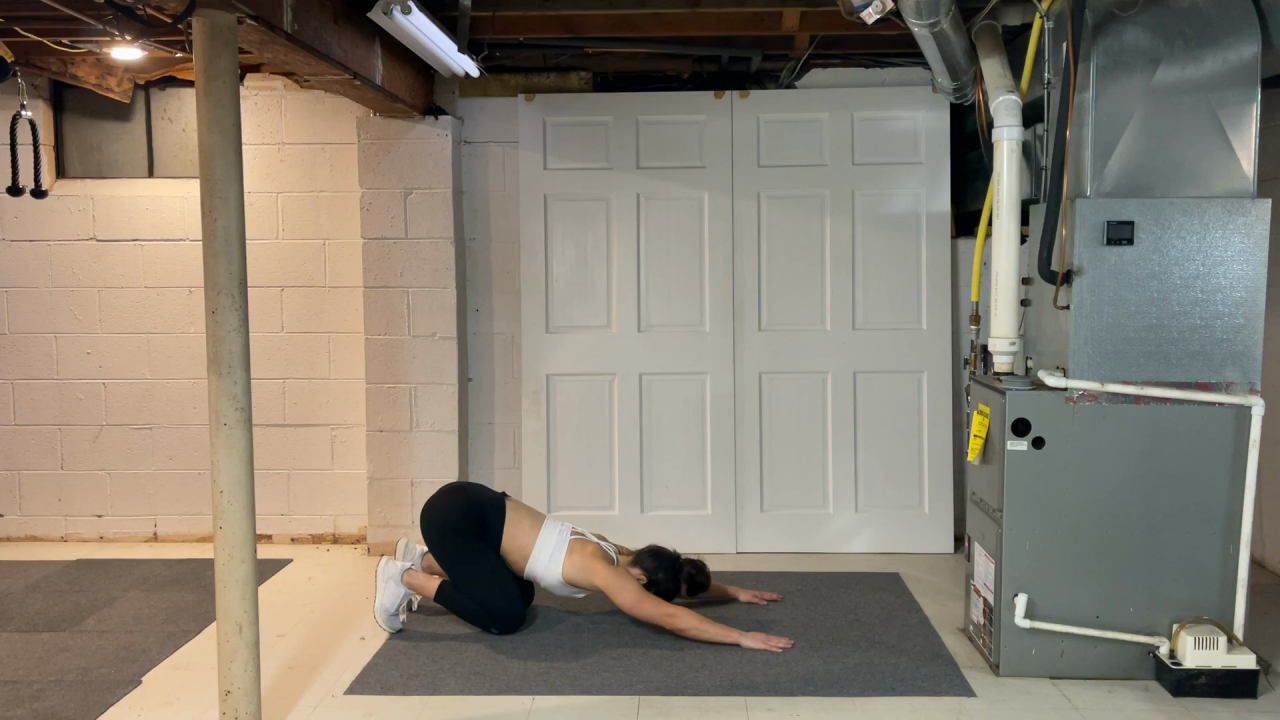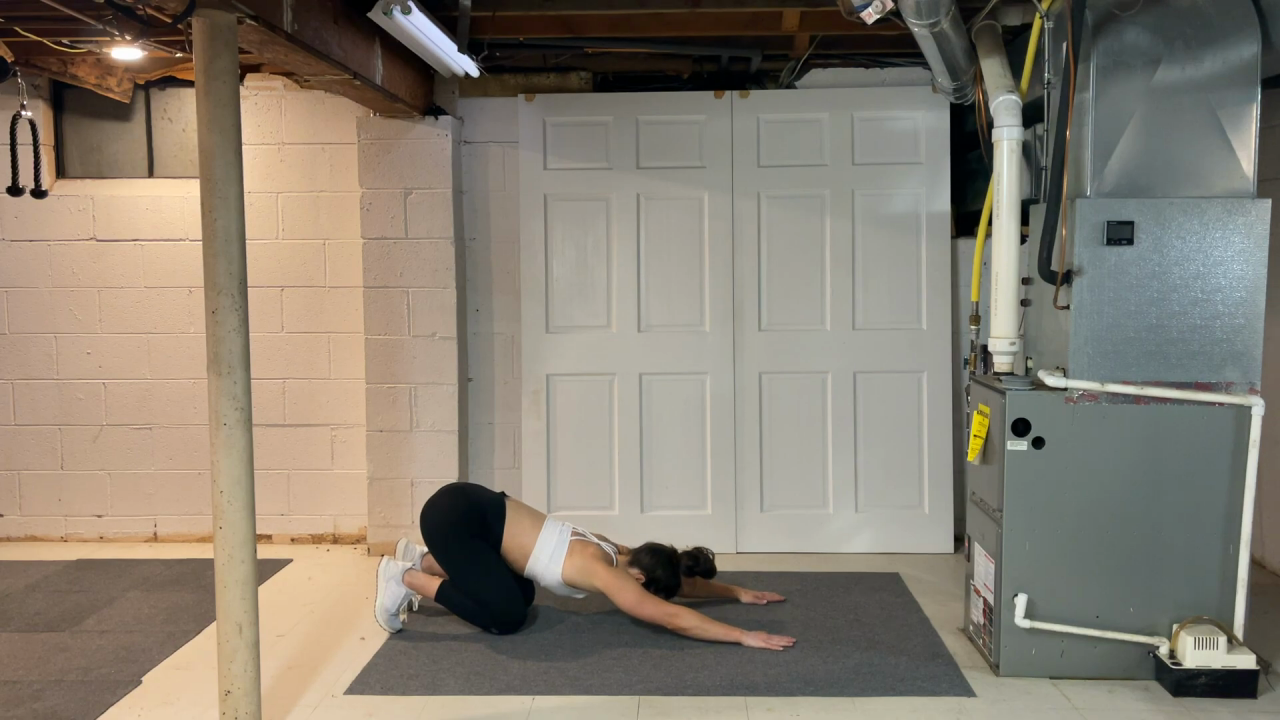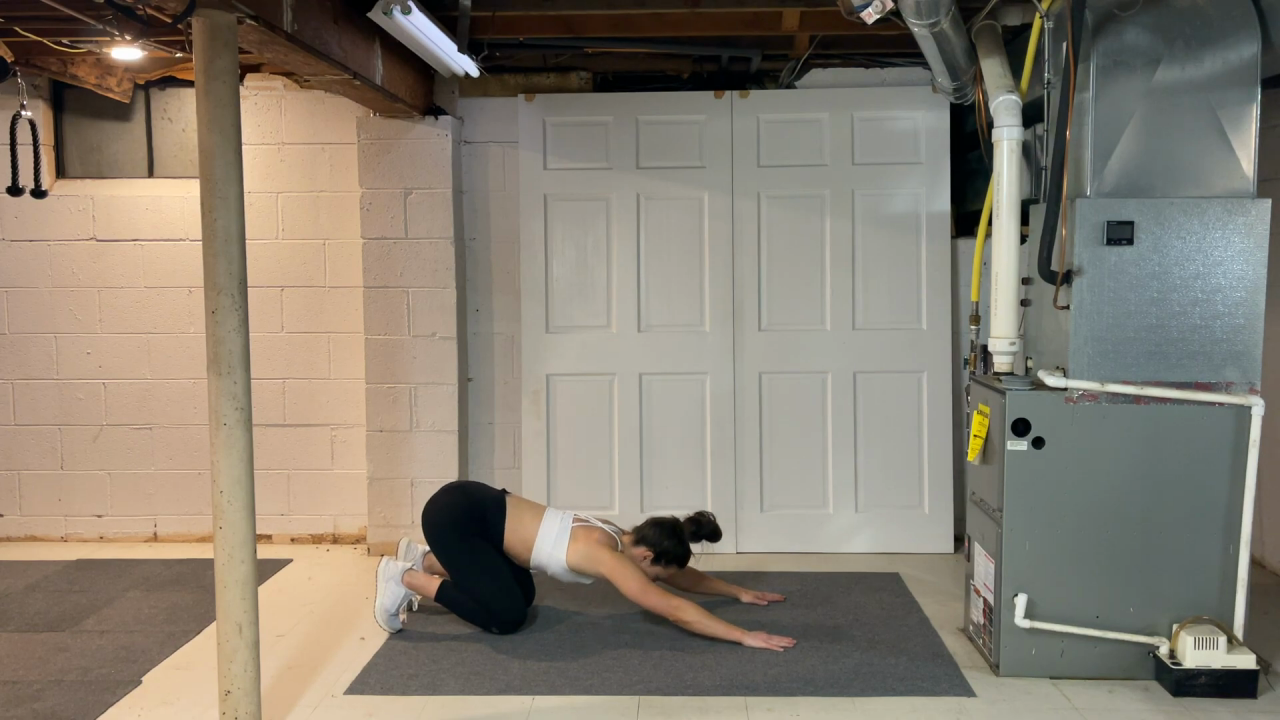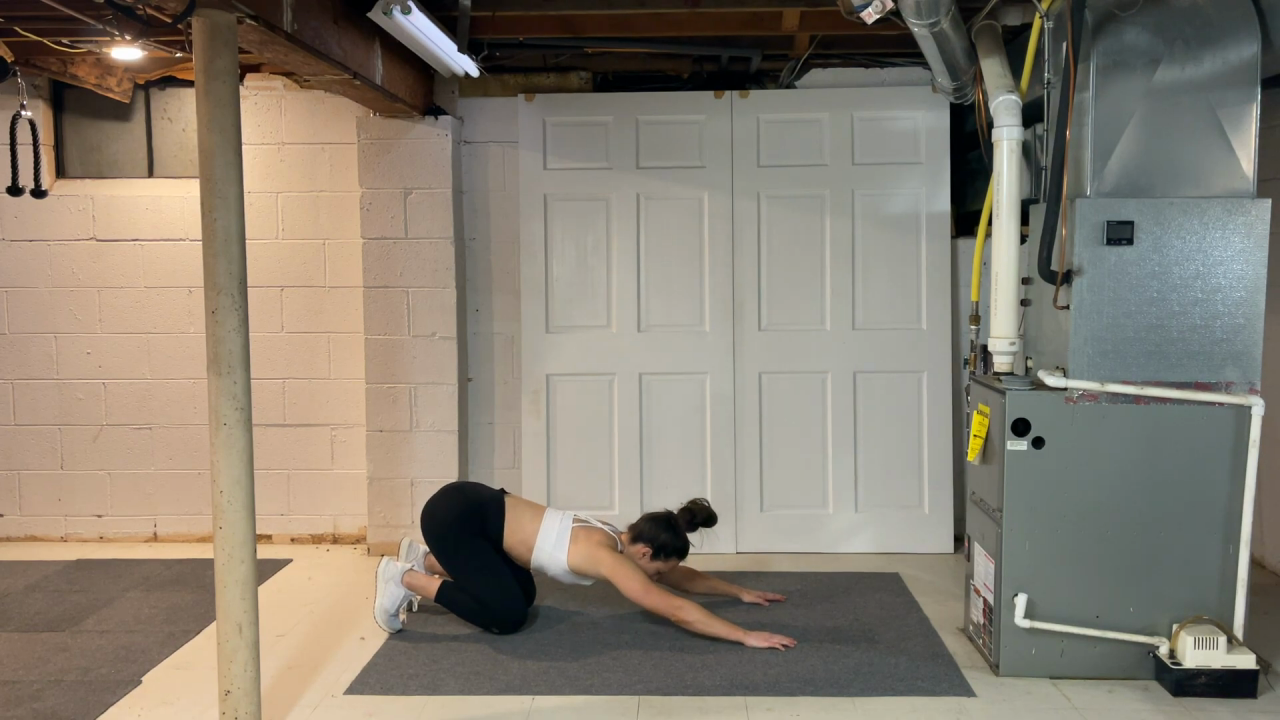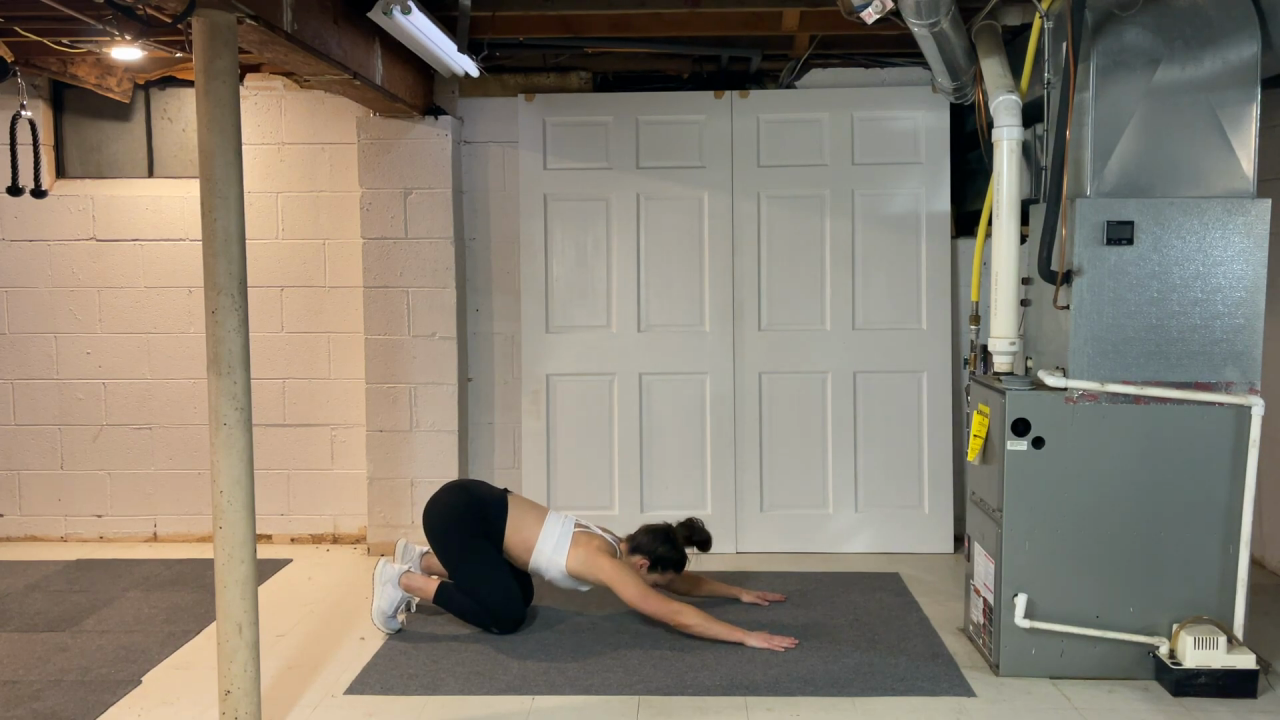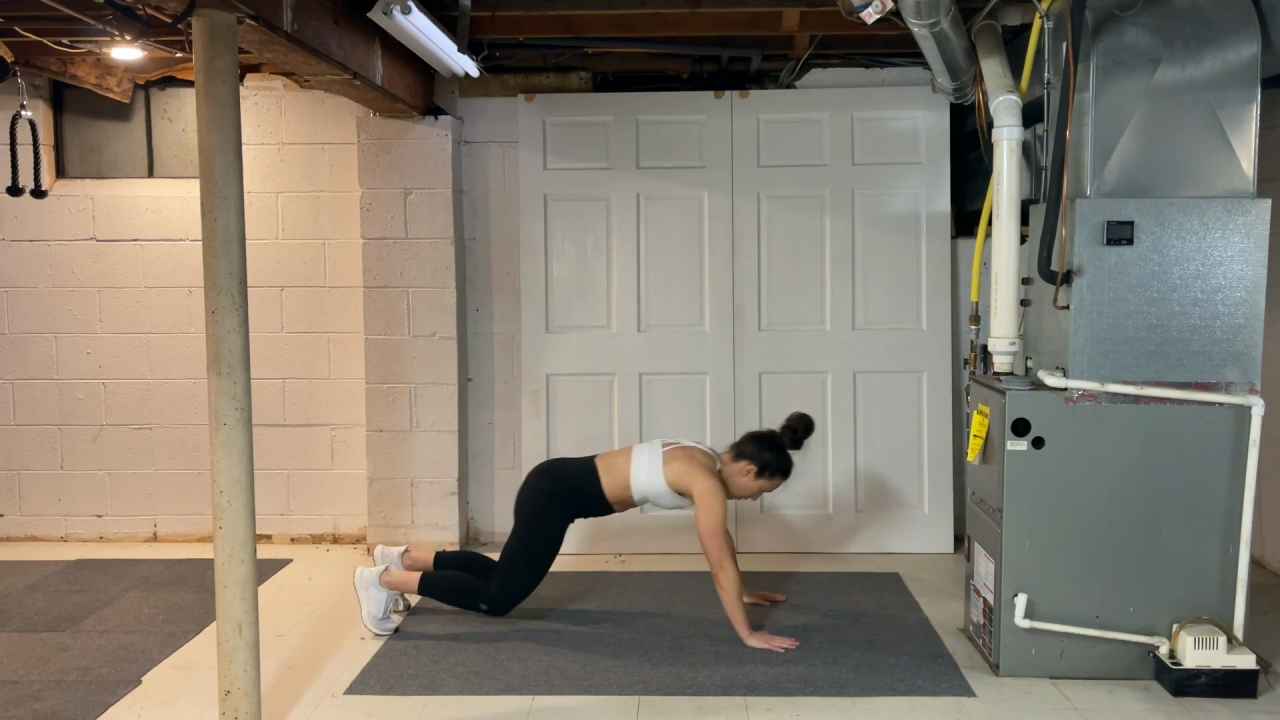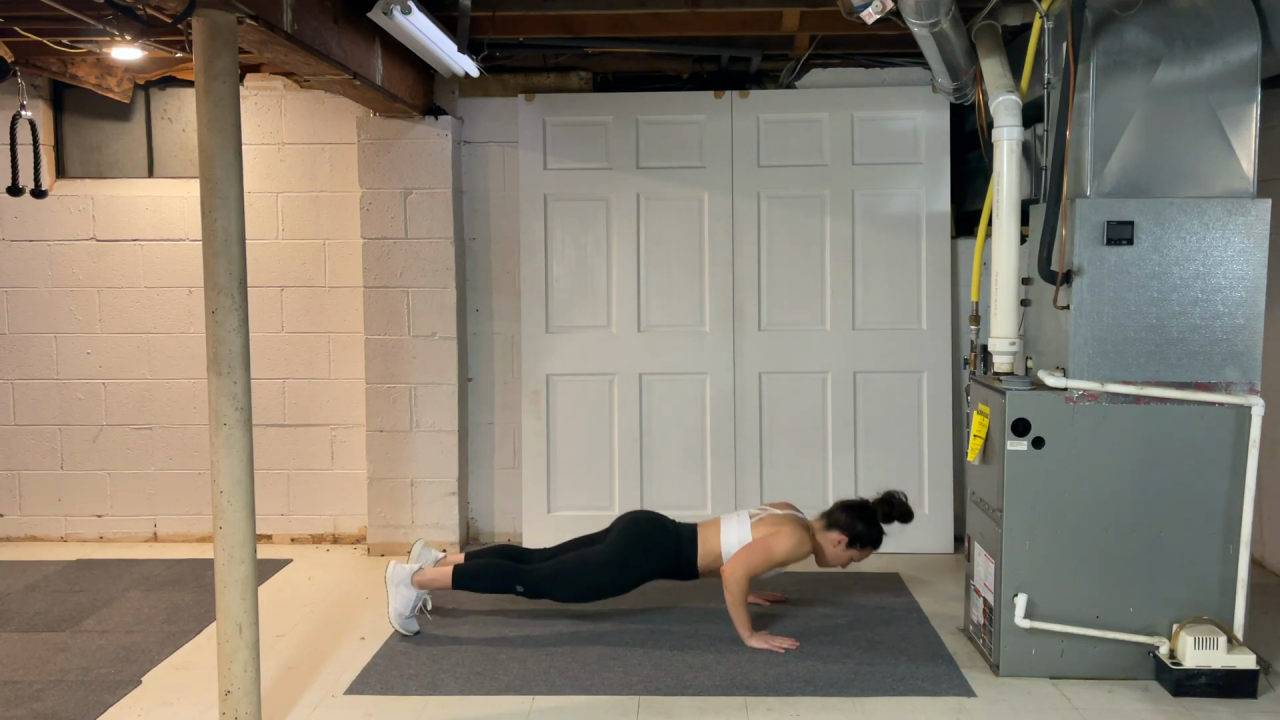
dt=0.4s
person 1, frame 1
left shoulder: (616, 555)
right shoulder: (606, 572)
left elbow: (680, 583)
right elbow: (672, 618)
left wrist: (737, 592)
right wrist: (743, 637)
left hip: (476, 508)
right hip: (455, 514)
left knee: (521, 596)
right knee: (505, 617)
left ankle: (423, 559)
right ankle: (404, 577)
person 1, frame 2
left shoulder: (618, 555)
right shoulder: (605, 572)
left elbow: (682, 581)
right elbow: (674, 618)
left wrist: (740, 592)
right wrist: (744, 636)
left hip: (476, 508)
right hip: (455, 515)
left knee: (521, 596)
right knee: (507, 617)
left ankle: (422, 560)
right ankle: (405, 579)
person 1, frame 3
left shoulder: (618, 538)
right shoulder: (609, 556)
left elbow: (682, 576)
right elbow: (674, 609)
left wrist: (739, 592)
right wrist: (744, 636)
left hip: (475, 507)
right hip: (455, 514)
left knee: (521, 595)
right knee: (507, 616)
left ankle: (424, 559)
right ankle: (405, 578)
person 1, frame 4
left shoulder: (621, 541)
right shoulder: (608, 557)
left elbow: (682, 577)
right elbow: (676, 610)
left wrist: (741, 592)
right wrist: (746, 635)
left hip: (476, 507)
right hip: (453, 515)
left knee: (522, 596)
right knee: (507, 617)
left ankle: (425, 560)
right ankle: (404, 579)
person 1, frame 5
left shoulder: (623, 548)
right shoulder: (609, 563)
left elbow: (681, 579)
right elbow: (675, 613)
left wrist: (739, 593)
right wrist: (746, 637)
left hip: (475, 505)
right hip: (455, 511)
left knee: (518, 595)
right knee: (506, 617)
left ankle: (423, 561)
right ankle: (403, 581)
person 1, frame 6
left shoulder: (709, 464)
right shoulder: (708, 481)
left elbow: (718, 539)
right elbow: (722, 564)
left wrist: (743, 593)
right wrist: (747, 634)
left hip: (565, 483)
right hip: (557, 491)
left knee: (501, 574)
right knee: (497, 596)
left ankle: (398, 557)
right ankle: (381, 583)
person 1, frame 7
left shoulder: (790, 516)
right shoulder: (796, 543)
right elbow: (736, 569)
left wrist: (747, 590)
right wrist: (747, 634)
left hip: (646, 532)
right hip: (646, 549)
left knee: (535, 560)
right knee: (533, 581)
left ankle: (437, 558)
right ankle: (416, 577)
